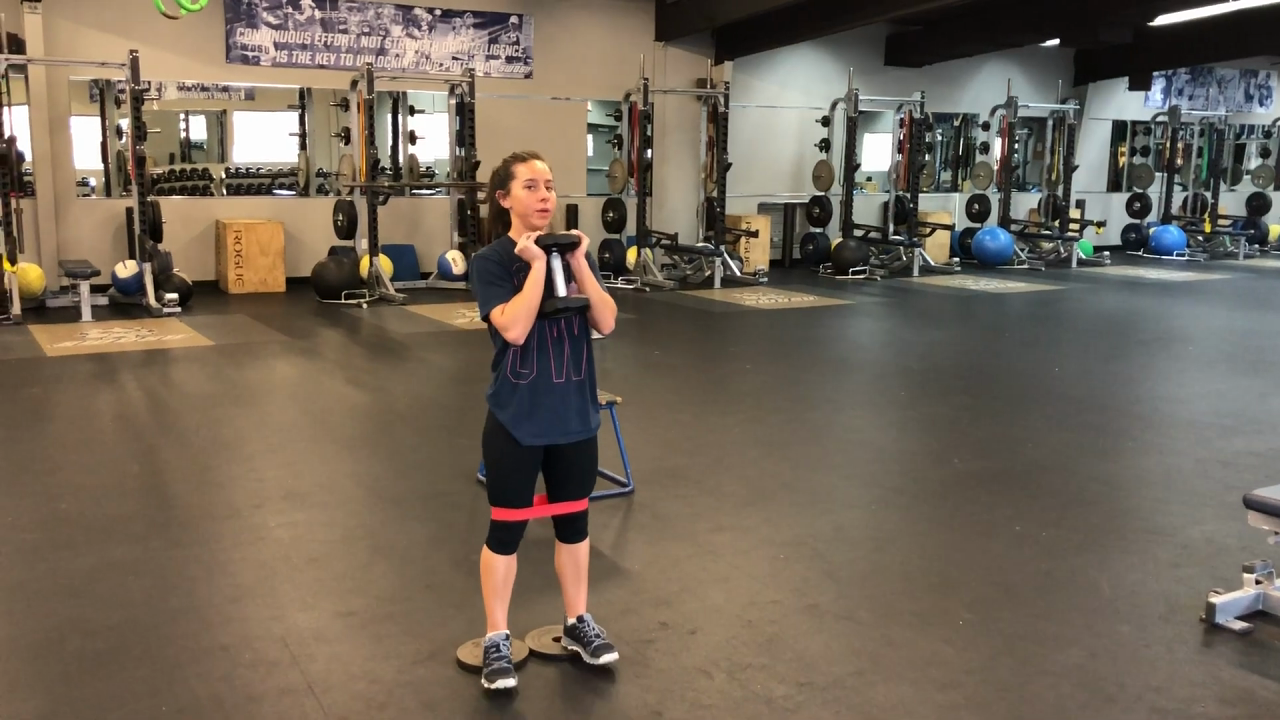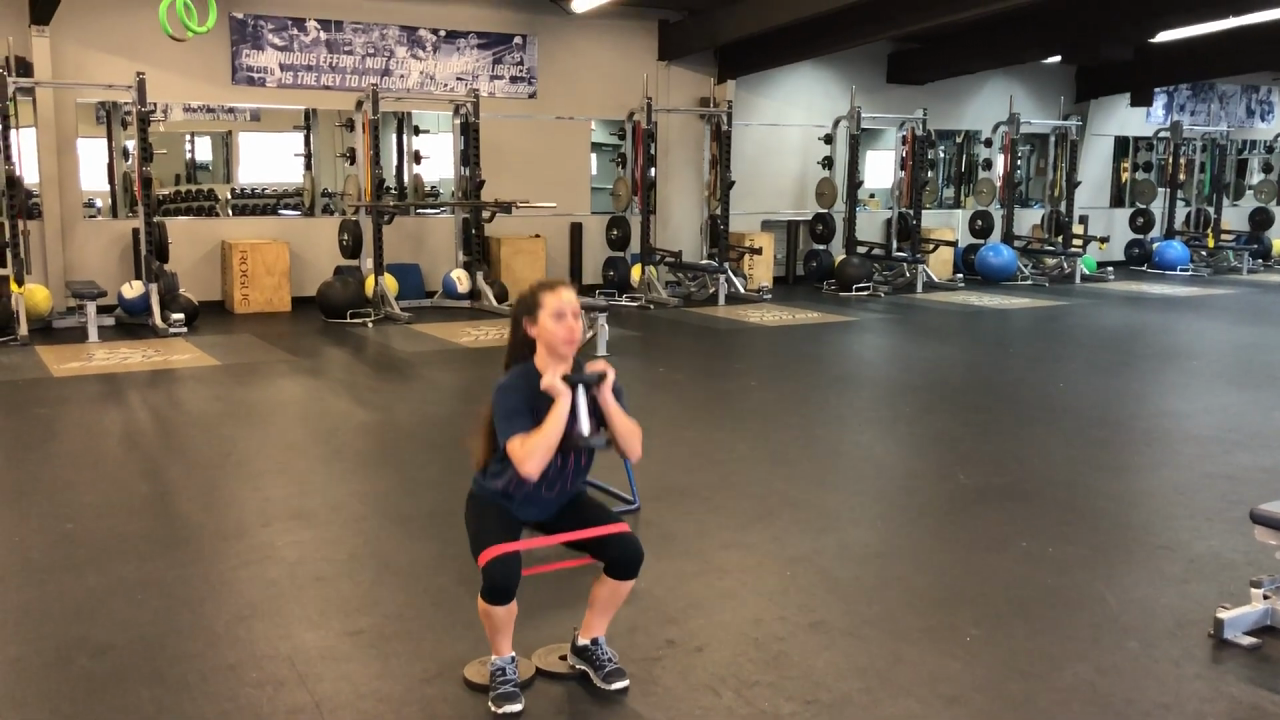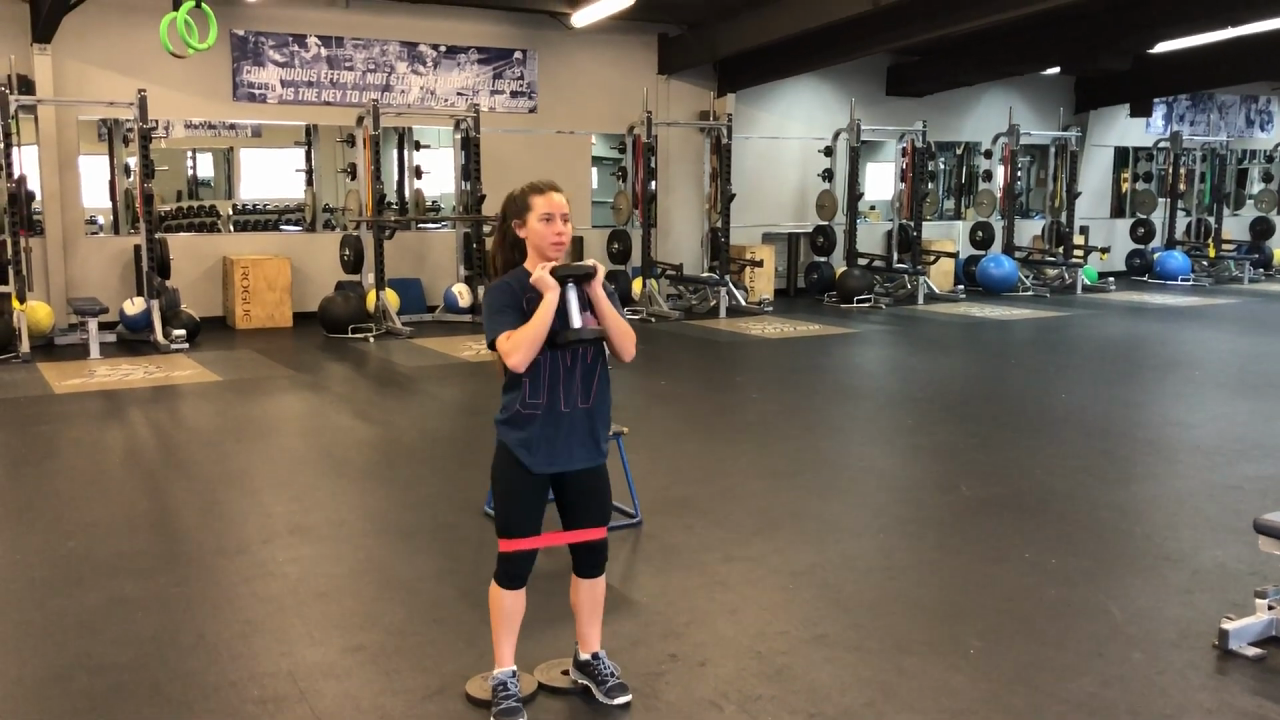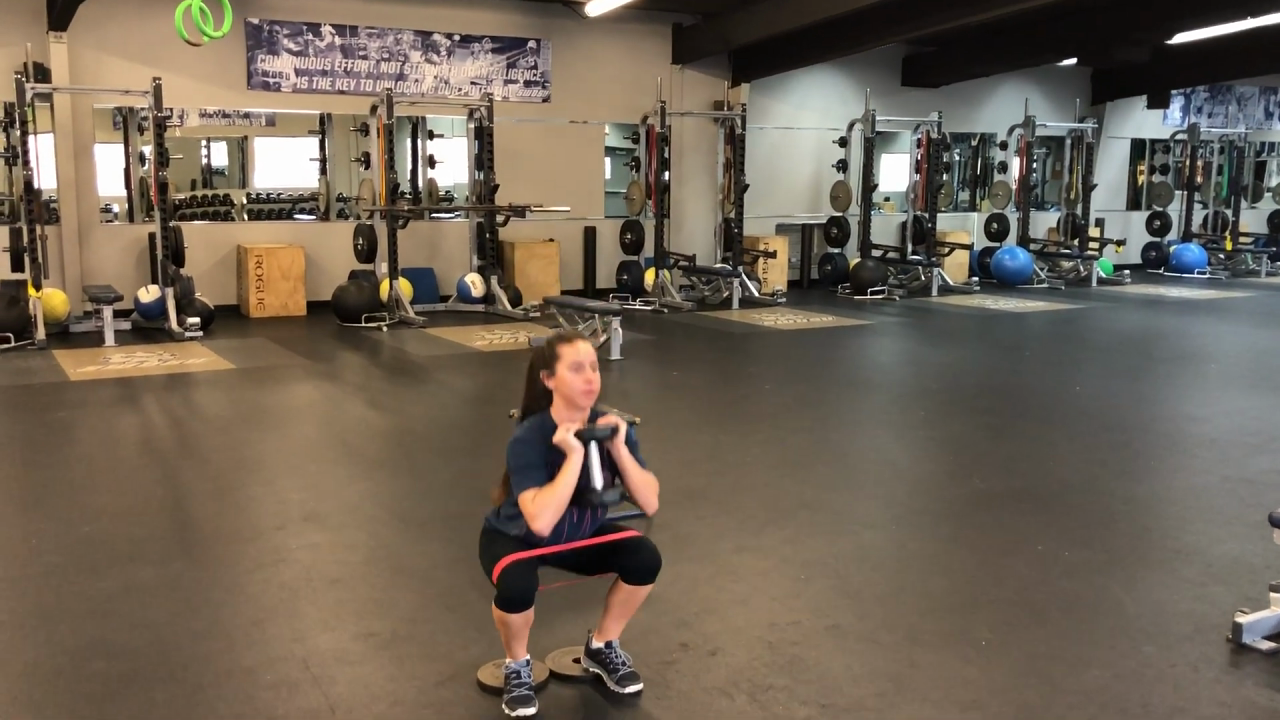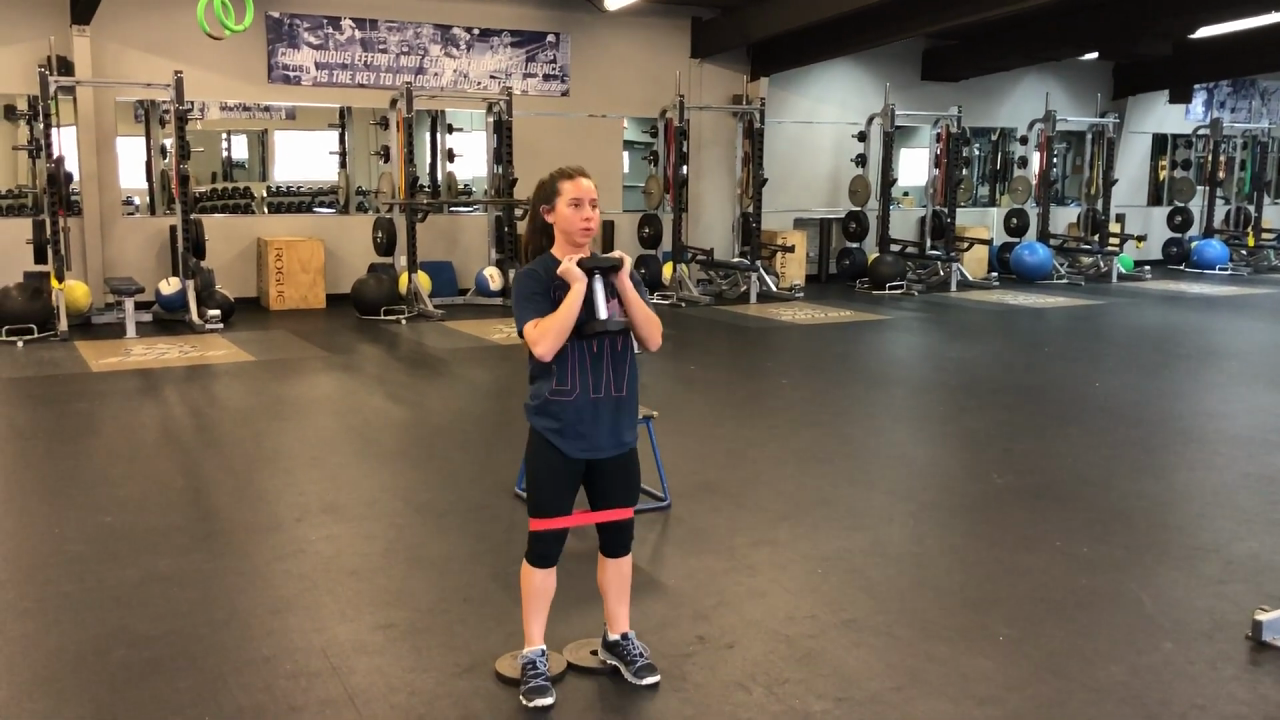
dt=1s
person 1, frame 1
left shoulder: (575, 252)
right shoulder: (490, 261)
left elbow: (606, 323)
right elbow: (513, 329)
left wrist: (577, 263)
right wrist: (538, 264)
left hip: (574, 416)
right hip: (516, 421)
left knee: (573, 522)
right knee: (507, 529)
left ankle: (577, 622)
right ankle: (496, 640)
person 1, frame 2
left shoulder: (594, 375)
right shoulder: (514, 388)
left elbow: (633, 450)
right elbow: (529, 466)
left wrist: (605, 396)
right wrist: (562, 399)
left hip: (562, 499)
right hip: (500, 502)
left knee: (627, 552)
right knee: (502, 577)
left ankle: (588, 644)
right ankle: (502, 664)
person 1, frame 3
left shoulder: (589, 282)
right shoulder: (506, 290)
left elbow: (627, 351)
right elbow: (516, 357)
left wrist: (595, 292)
right wrist: (550, 294)
left hip: (584, 447)
right hip: (525, 449)
left knee: (591, 555)
right knee: (515, 562)
left ankle: (589, 659)
person 1, frame 4
left shoulder: (610, 427)
right shoulder: (529, 440)
left elbow: (649, 503)
right elbow: (541, 522)
left wrist: (619, 449)
right wrist: (575, 455)
left hip: (579, 534)
right hip: (514, 537)
left knee: (645, 559)
right knee: (517, 587)
left ankle: (602, 646)
right ankle: (517, 667)
person 1, frame 5
left shoulder: (616, 268)
right shoulder: (534, 277)
left elbow: (653, 340)
right elbow: (543, 346)
left wrist: (624, 283)
right wrist: (578, 285)
left hip: (615, 433)
right hip: (556, 435)
left knee: (618, 537)
right knee: (546, 542)
left ankle: (618, 639)
right ankle: (534, 657)
